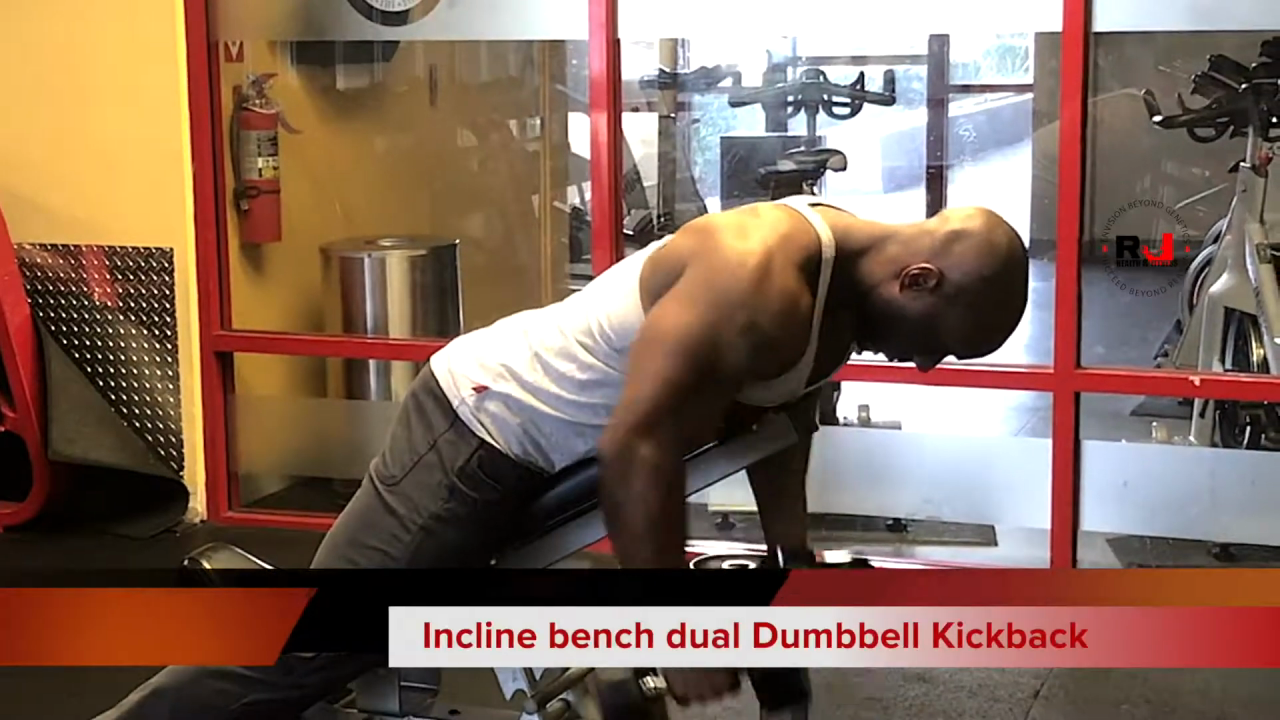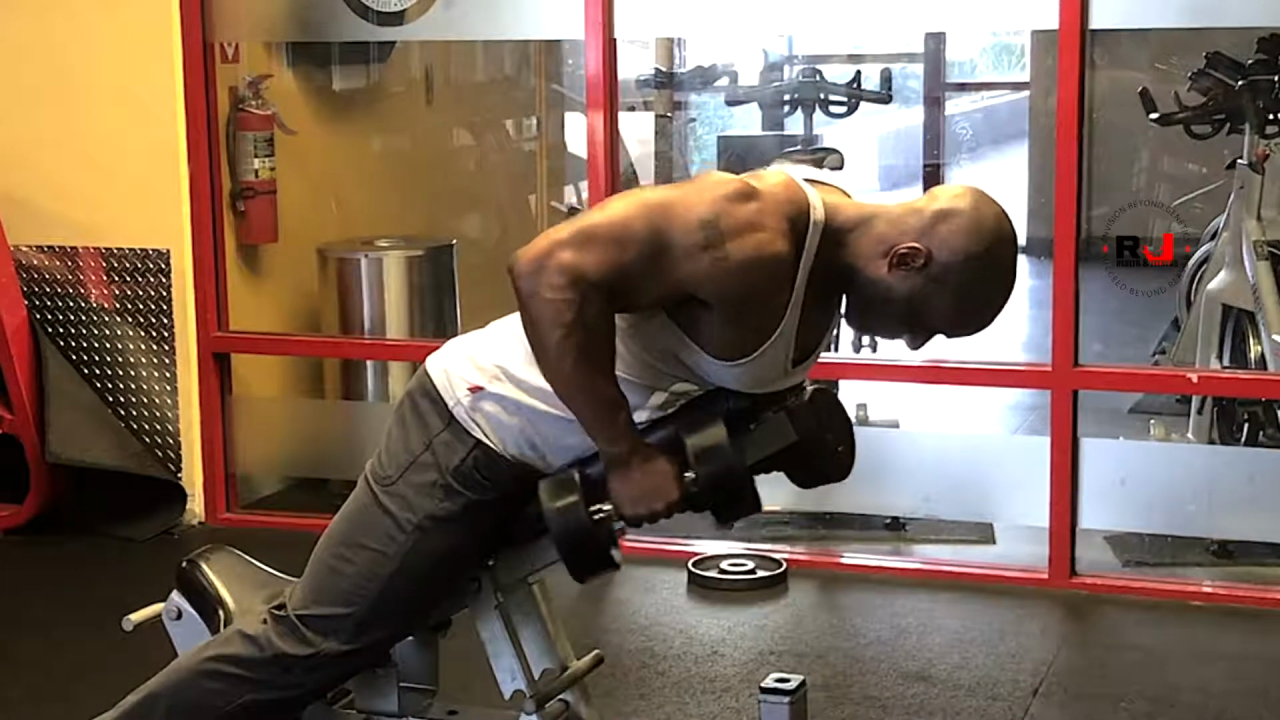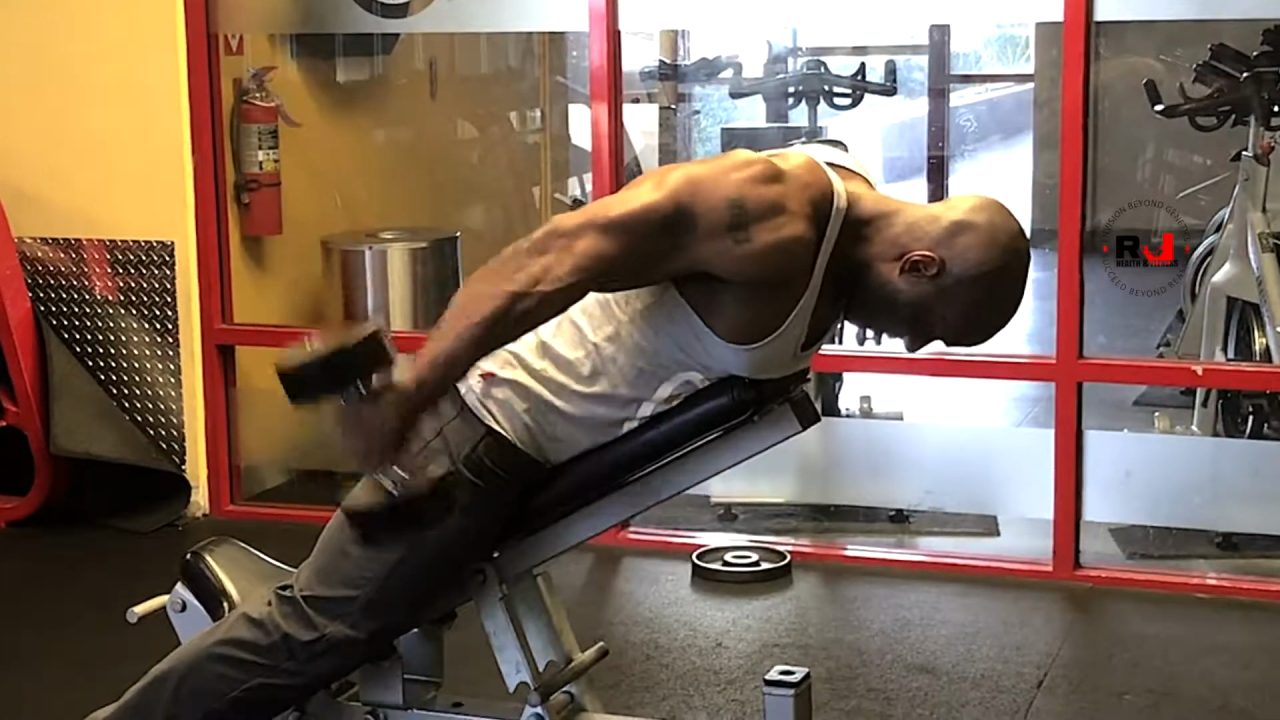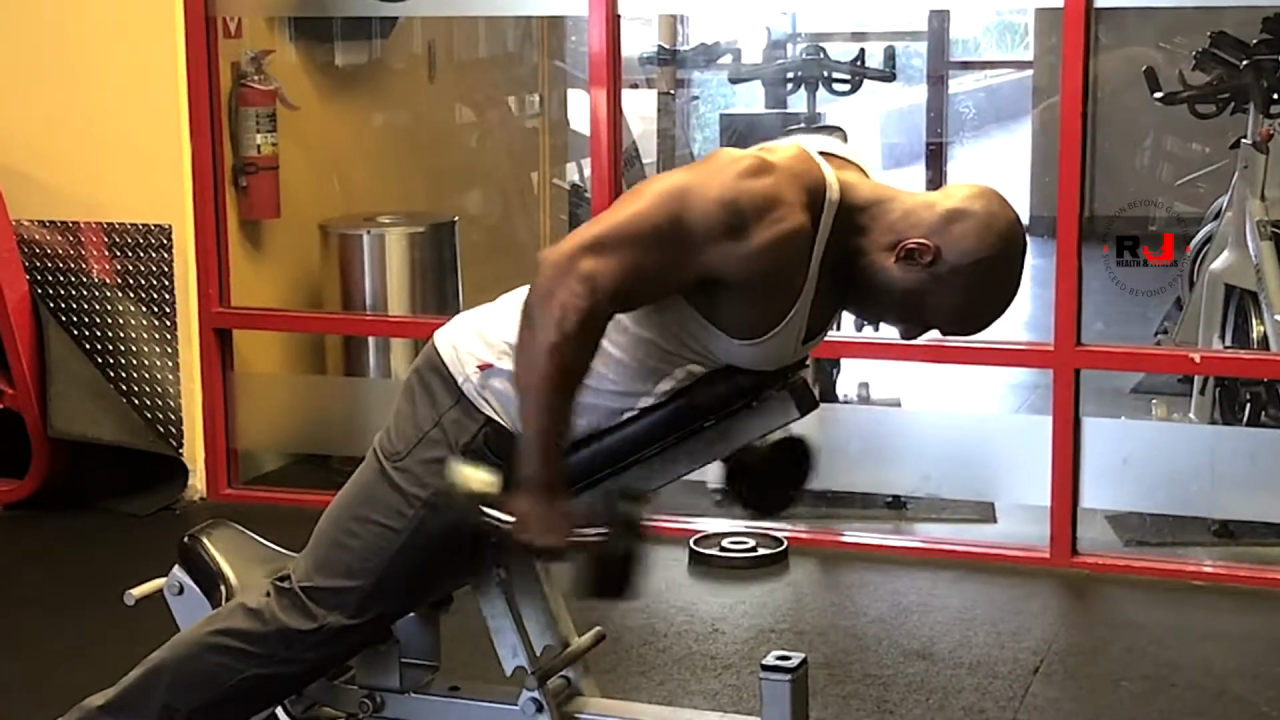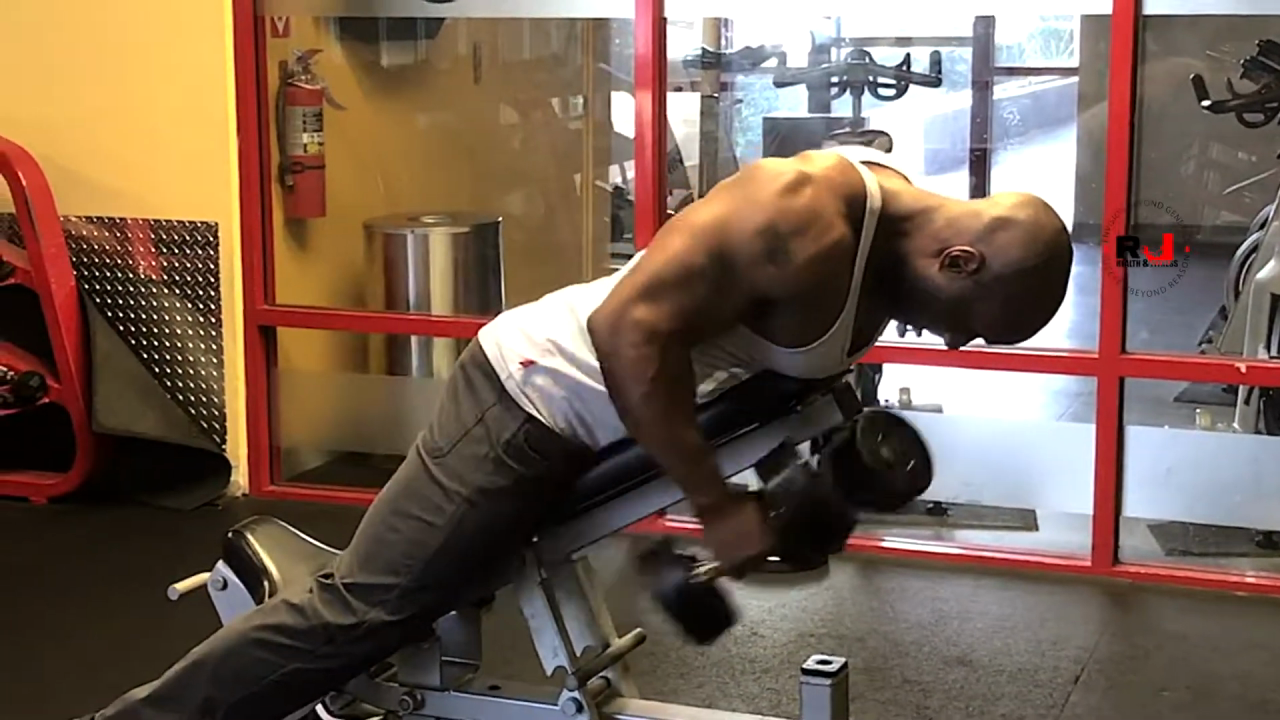
dt=1s
person 1, frame 1
left shoulder: (845, 277)
right shoulder: (765, 279)
left elbow: (777, 412)
right elbow: (632, 449)
left wrist: (791, 559)
left hip: (539, 439)
right hip: (485, 423)
right knee: (319, 640)
person 1, frame 2
left shoulder: (835, 239)
right shoulder: (752, 233)
right elbow: (550, 271)
right wrist: (627, 456)
left hip: (537, 448)
right hip: (481, 427)
left knee: (363, 620)
right knee: (312, 636)
person 1, frame 3
left shoulder: (849, 230)
right shoulder: (775, 215)
right elbow: (565, 250)
right wrist: (413, 392)
left hip: (556, 437)
right hip: (494, 415)
left knee: (366, 615)
right knee: (318, 626)
person 1, frame 4
left shoulder: (847, 211)
right shoulder: (770, 206)
right elbow: (571, 278)
right wrist: (541, 486)
left hip: (531, 405)
right hip: (490, 393)
right knee: (317, 614)
person 1, frame 5
left shoulder: (893, 227)
right shoulder: (808, 215)
right elbow: (630, 329)
right wrist: (721, 507)
left hip: (580, 422)
right hip: (538, 399)
left knee: (396, 599)
right knee: (359, 607)
